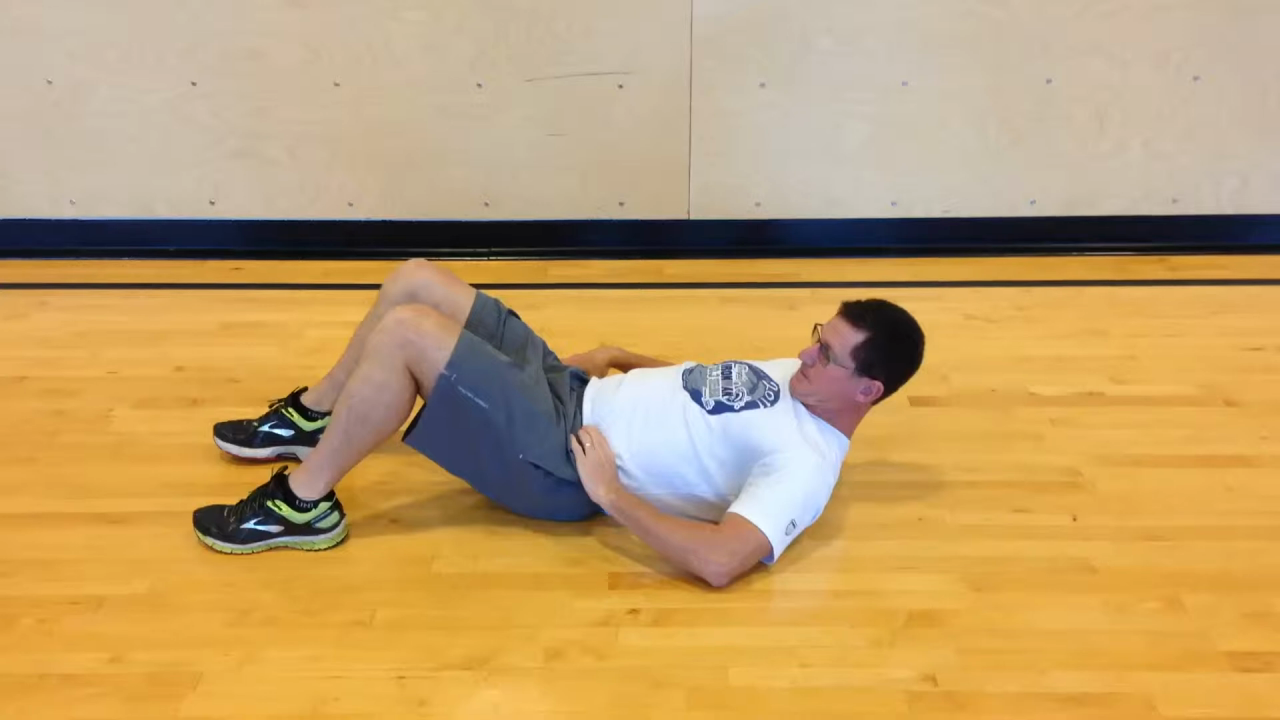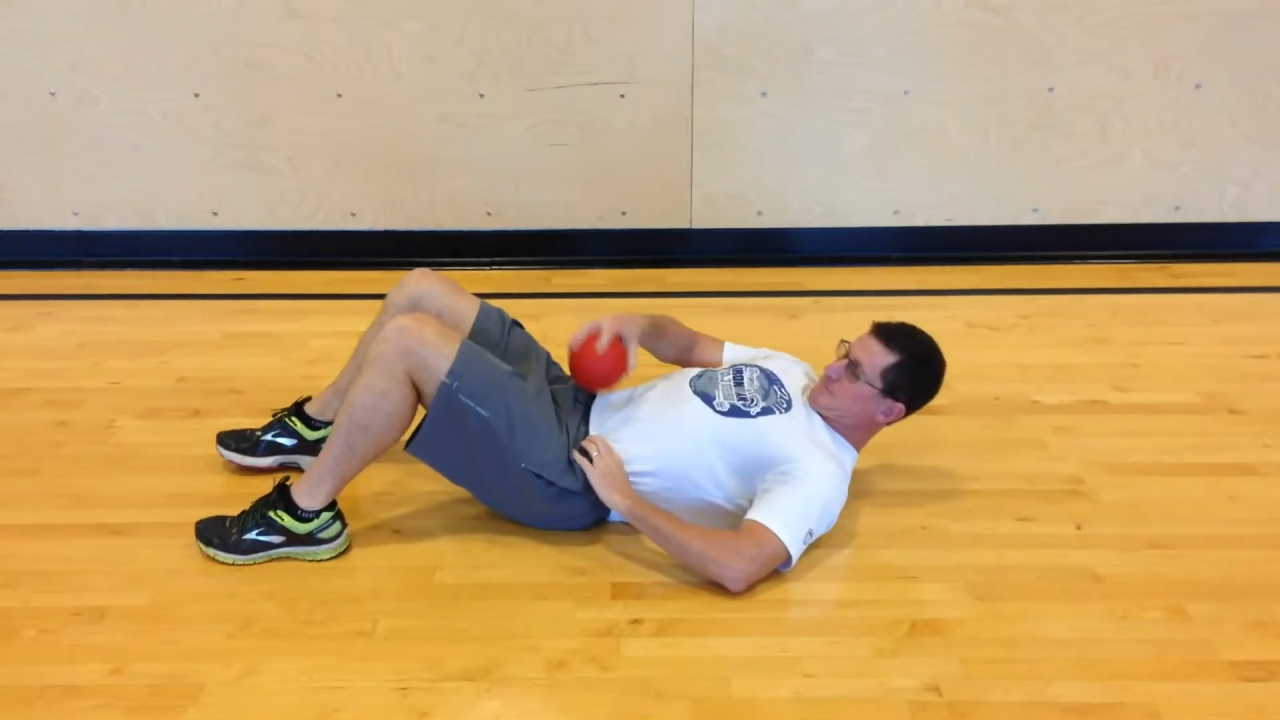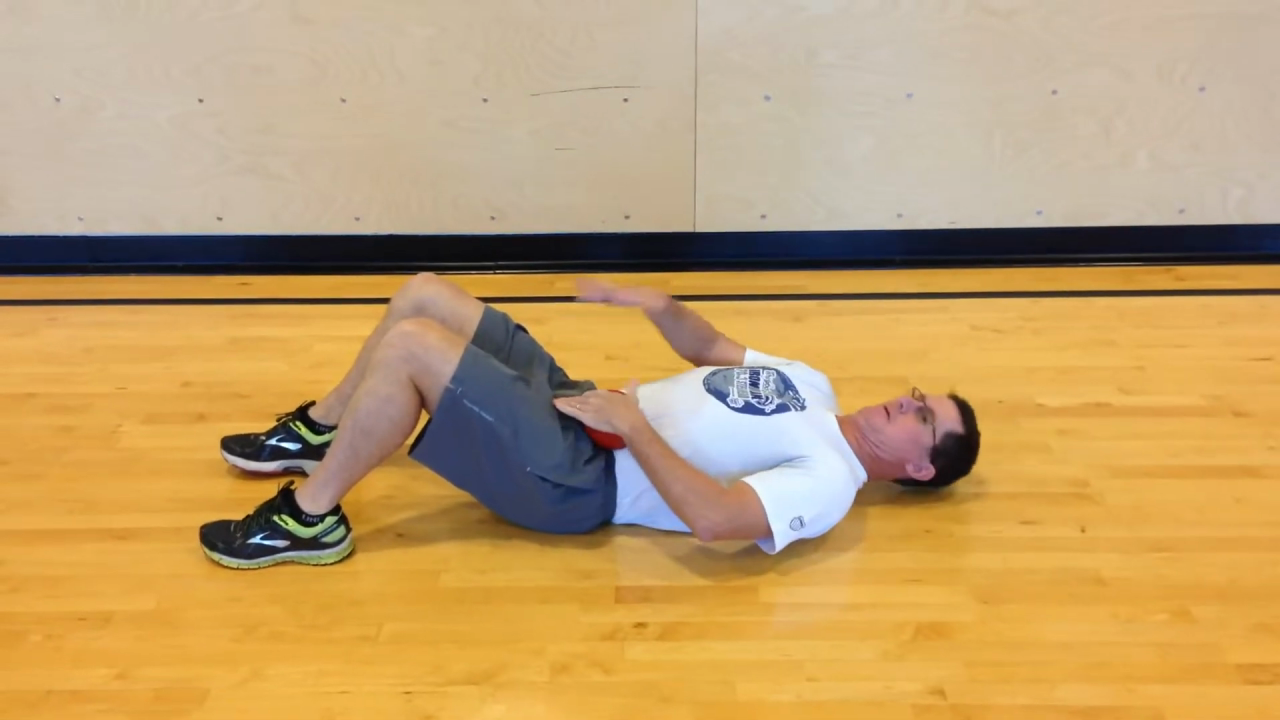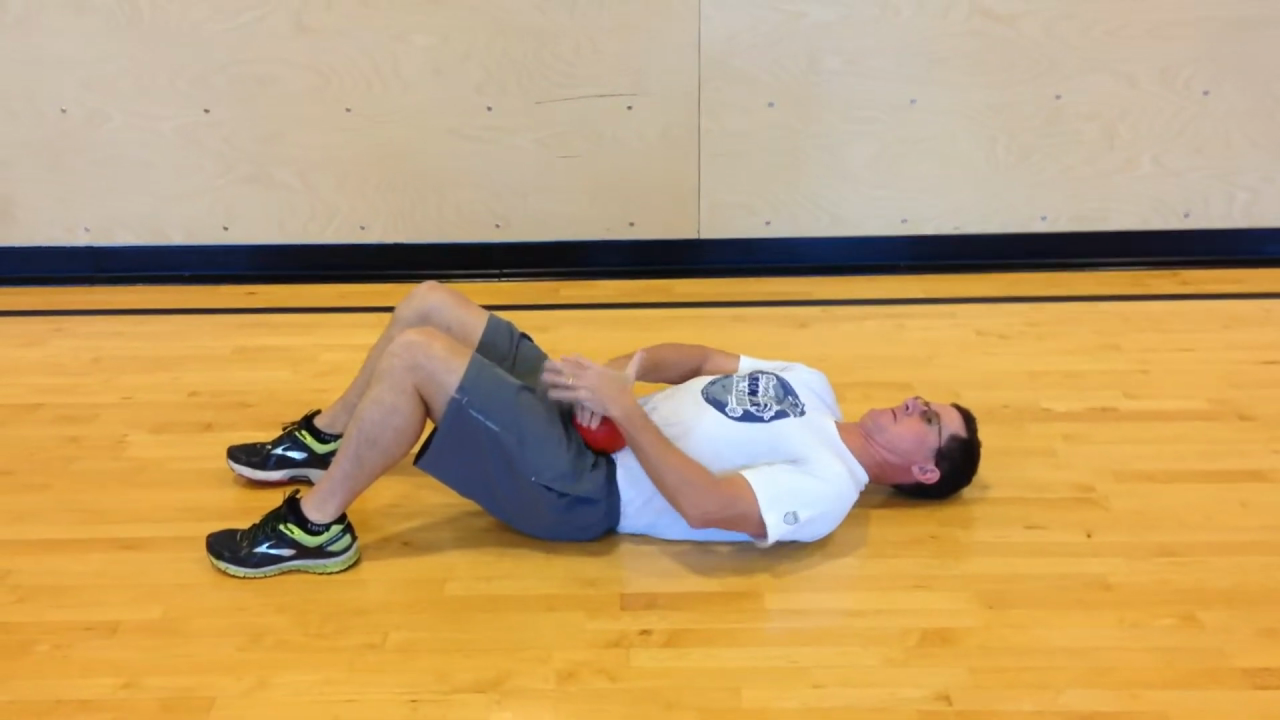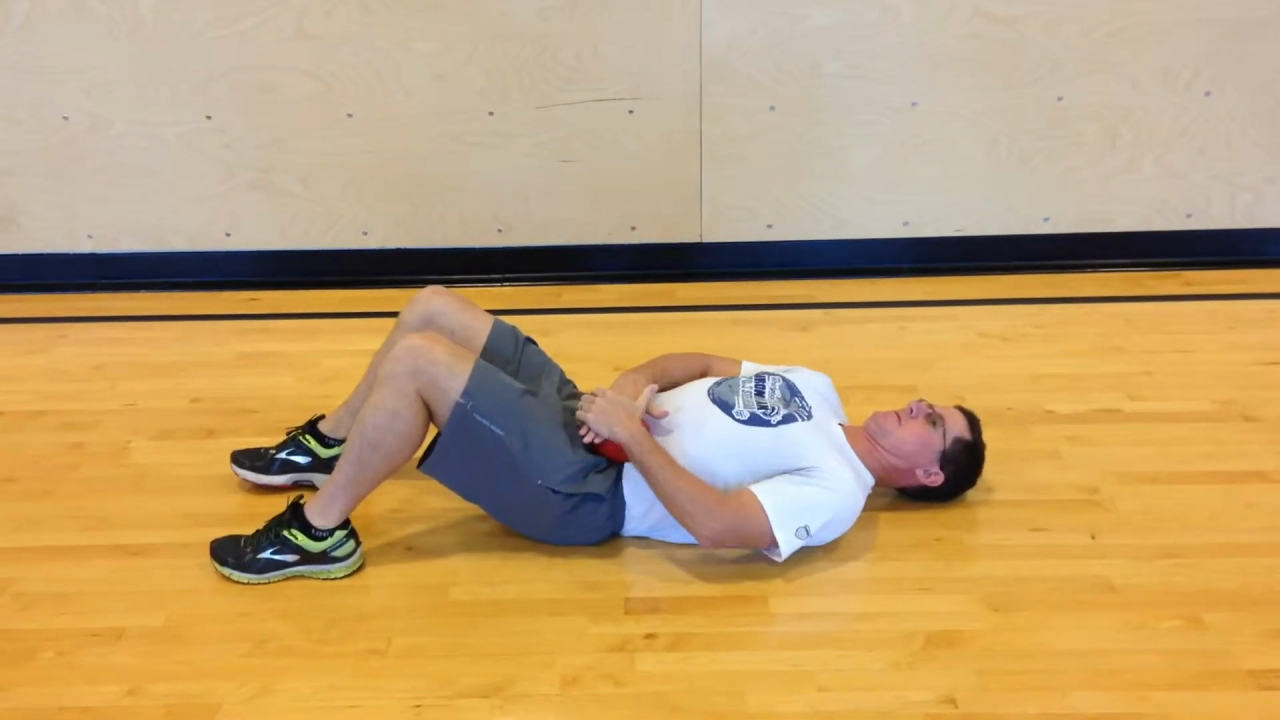
dt=1s
person 1, frame 1
left shoulder: (804, 466)
right shoulder: (794, 379)
left elbow: (719, 561)
left wrist: (610, 492)
right wrist: (616, 357)
left hip: (557, 463)
right hip: (575, 396)
left knee: (405, 329)
right knee: (414, 281)
left ankle: (302, 505)
right ankle: (309, 418)
person 1, frame 2
left shoulder: (816, 475)
right shoulder: (795, 375)
left elbow: (737, 566)
right elbow: (692, 346)
left wrist: (626, 499)
right wrist: (636, 324)
left hip: (563, 475)
right hip: (576, 407)
left knee: (404, 341)
right knee: (418, 290)
left ankle: (304, 515)
right ankle: (312, 428)
person 1, frame 3
left shoulder: (827, 480)
right shoulder: (813, 387)
left elbow: (714, 517)
right elbow: (710, 347)
left wrist: (633, 425)
right wrist: (657, 302)
left hip: (574, 480)
right hip: (581, 409)
left knee: (409, 347)
right knee: (423, 295)
left ankle: (309, 520)
right ankle: (315, 434)
person 1, frame 4
left shoulder: (824, 488)
right shoulder: (813, 388)
left elbow: (703, 505)
right elbow: (701, 358)
left wrist: (625, 407)
right wrist: (629, 365)
left hip: (579, 489)
right hip: (589, 424)
left knee: (414, 353)
right knee: (428, 302)
left ankle: (315, 528)
right ankle: (321, 442)
person 1, frame 5
left shoulder: (833, 493)
right shoulder: (818, 391)
left elbow: (713, 523)
right elbow: (704, 363)
left wrist: (630, 432)
right wrist: (631, 383)
left hip: (584, 492)
right hip: (589, 417)
left knee: (416, 357)
right knee: (432, 306)
left ankle: (319, 533)
right ankle: (324, 447)
